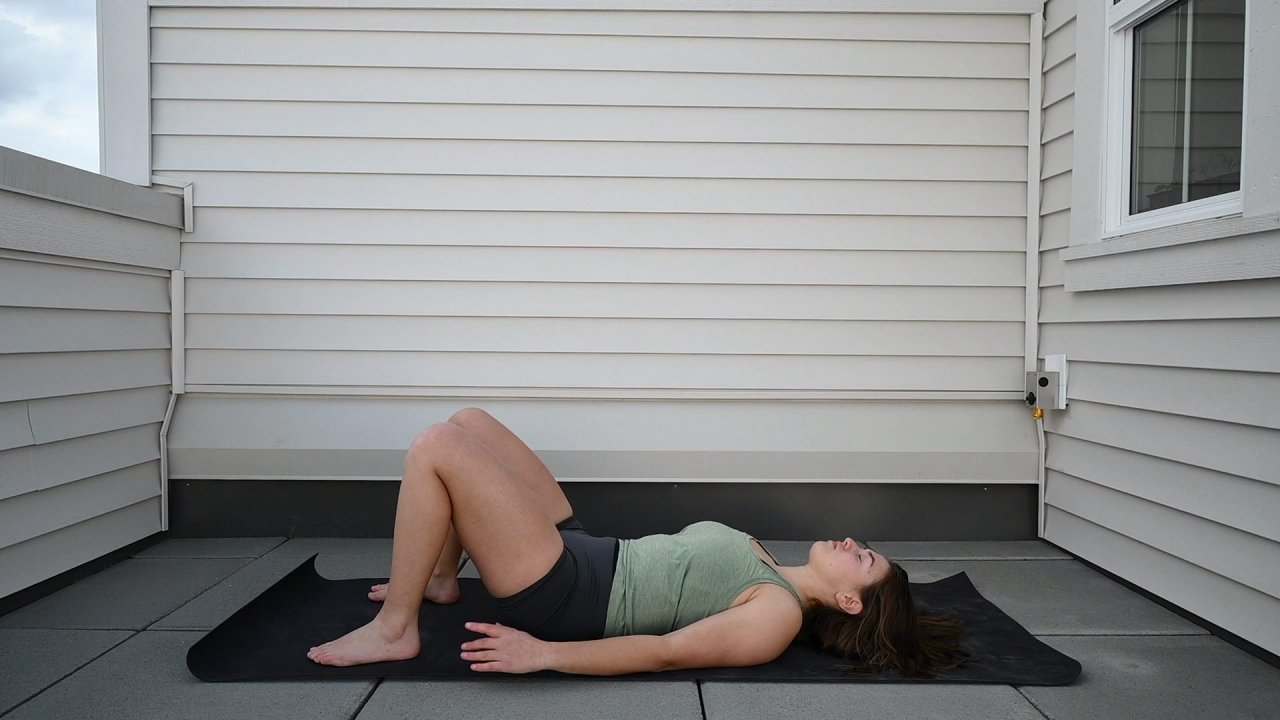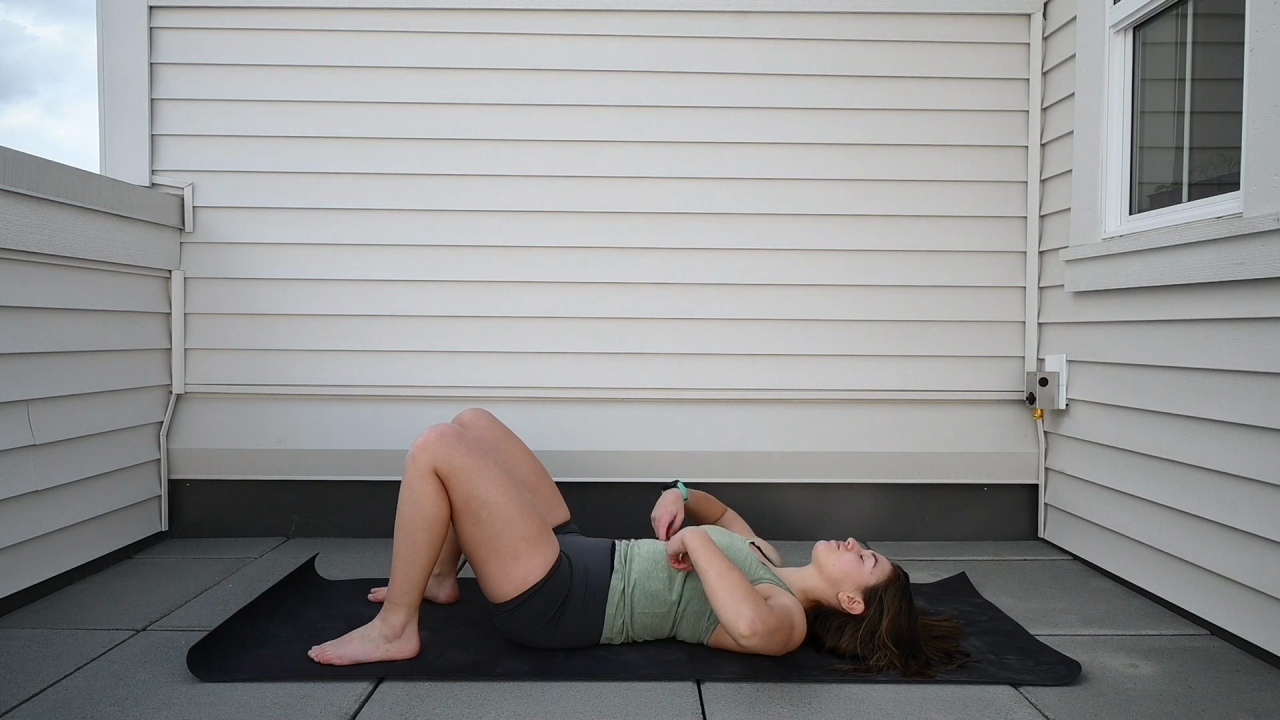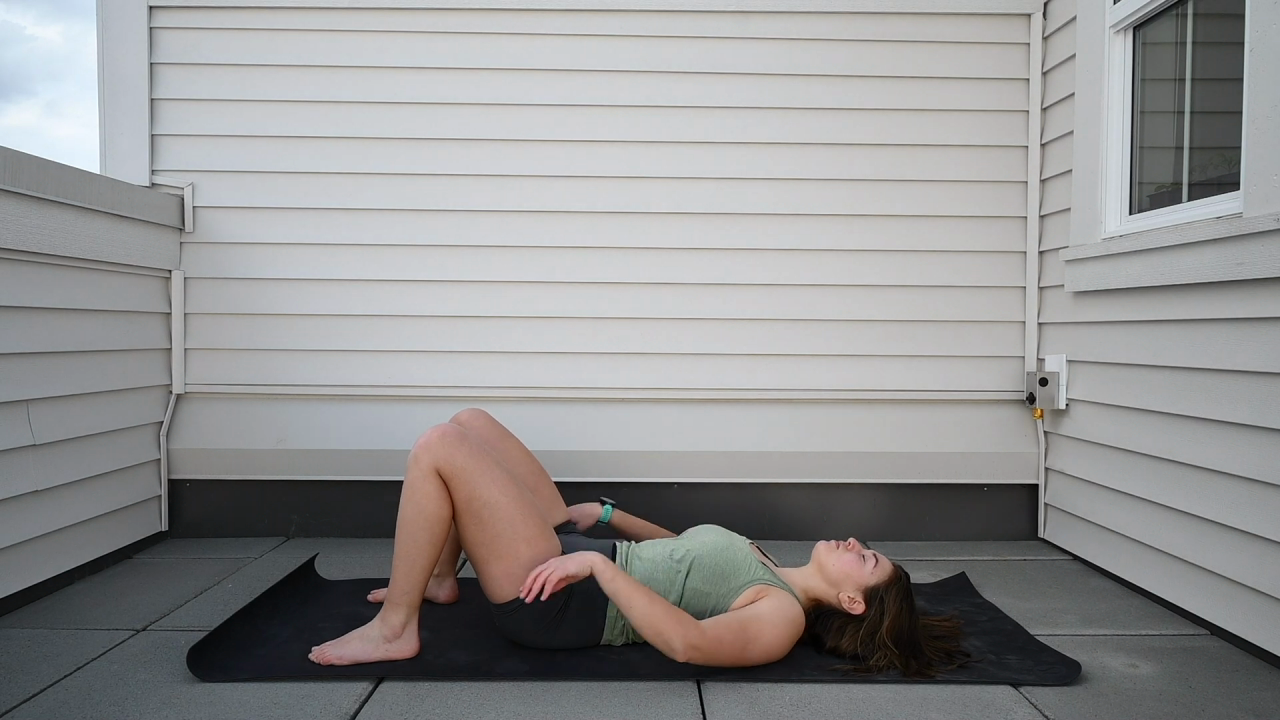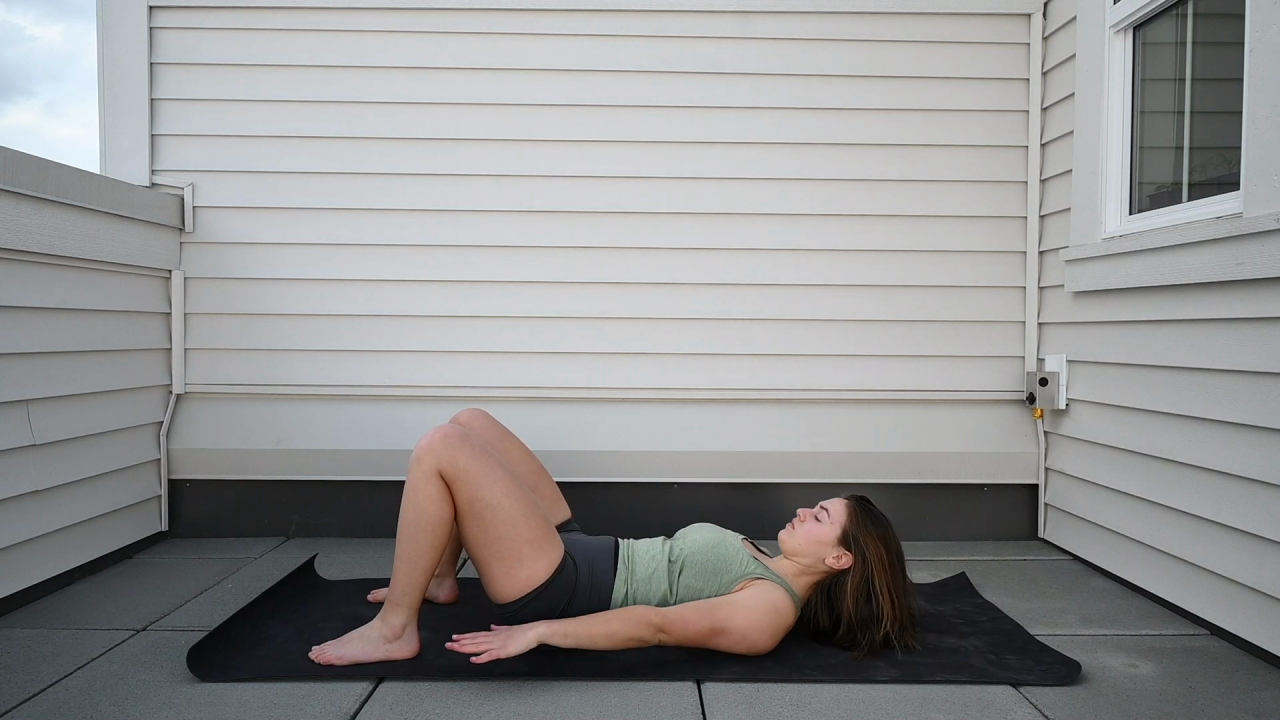
dt=0.7s
person 1, frame 1
left shoulder: (779, 617)
right shoulder: (770, 573)
left elbow: (658, 651)
left wrist: (544, 653)
left hip: (557, 592)
right hip: (579, 552)
left knee: (434, 448)
right knee: (467, 421)
left ankle: (394, 631)
right ankle: (438, 577)
person 1, frame 2
left shoulder: (787, 619)
right shoulder: (771, 572)
left elbow: (751, 624)
right elbow: (723, 515)
left wrist: (699, 542)
right wrist: (683, 497)
left hip: (554, 601)
right hip: (576, 555)
left knee: (435, 448)
right knee: (472, 421)
left ankle: (393, 630)
right ankle: (439, 578)
person 1, frame 3
left shoulder: (783, 618)
right shoulder: (768, 572)
left elbow: (690, 642)
left wrist: (599, 563)
right wrist: (606, 515)
left hip: (561, 606)
right hip: (581, 557)
left knee: (438, 448)
right knee: (468, 421)
left ankle: (393, 630)
right ankle: (437, 578)
person 1, frame 4
left shoulder: (771, 609)
right shoulder: (762, 565)
left elbow: (659, 625)
left wrist: (536, 632)
left hip: (559, 592)
right hip: (585, 551)
left knee: (439, 449)
right knee: (470, 421)
left ankle: (394, 630)
right ankle: (438, 577)
